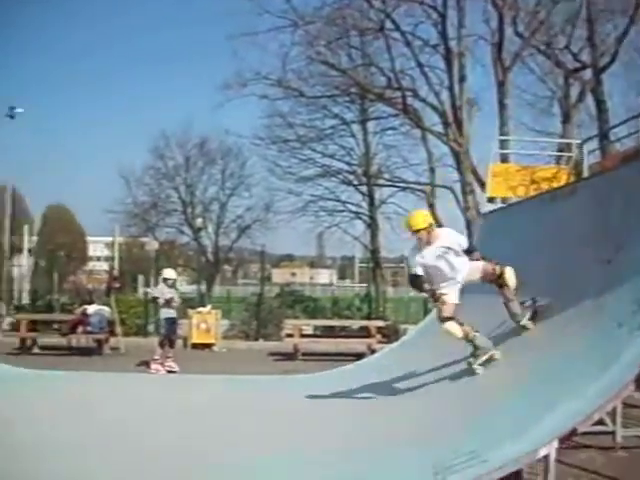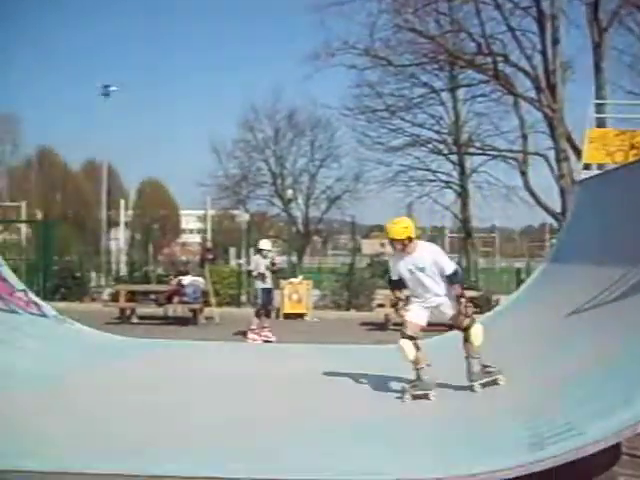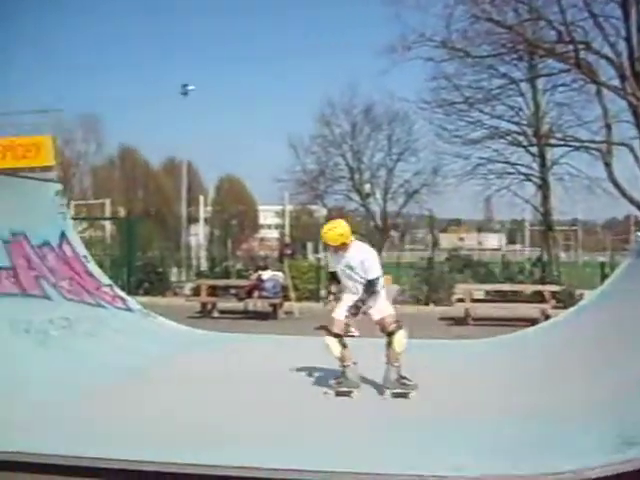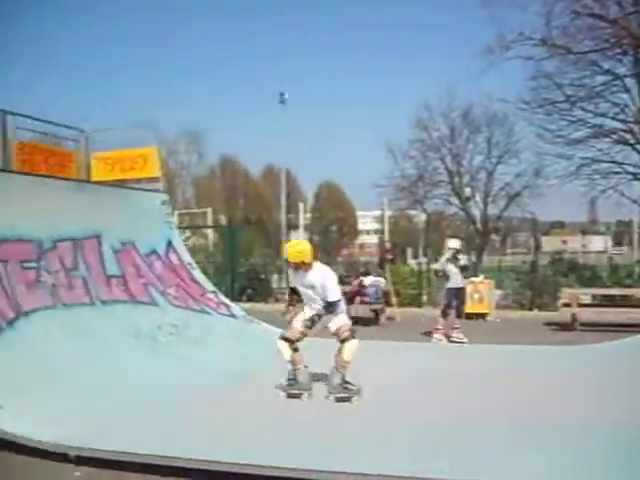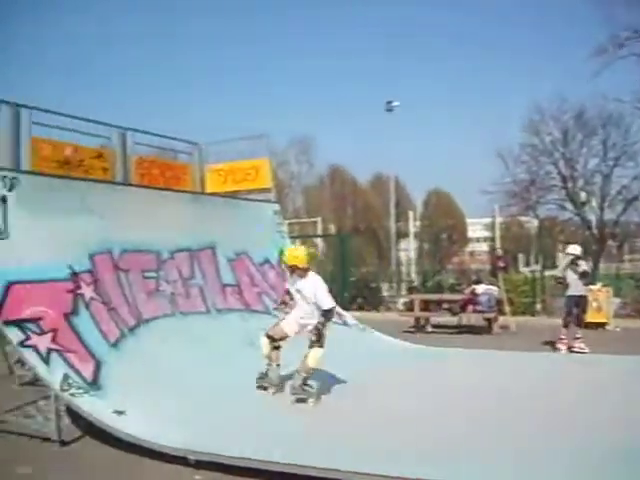
dt=0.2s
person 1, frame 1
left shoulder: (448, 233)
right shoulder: (416, 254)
left elbow: (467, 247)
right elbow: (415, 280)
left wrist: (479, 263)
right wrist: (430, 292)
left hip: (465, 268)
right hip: (446, 284)
left knee: (504, 273)
right knee: (447, 321)
left ankle: (517, 313)
right ankle: (479, 343)
person 1, frame 2
left shoulder: (431, 251)
right shoulder: (395, 259)
left elbow: (454, 275)
right elbow: (396, 281)
left wrist: (460, 299)
right wrist: (399, 300)
left hip: (442, 296)
right hip: (419, 302)
left knee: (471, 326)
right knee: (406, 339)
left ankle: (476, 368)
right ankle: (424, 378)
person 1, frame 3
left shoulder: (365, 253)
right shoulder: (333, 254)
left elbow: (373, 283)
left wrist: (360, 303)
right wrist: (332, 292)
left hip: (373, 295)
right hip: (350, 296)
left knee: (395, 331)
right knee: (333, 336)
left ankle: (393, 376)
right ankle: (350, 376)
person 1, frame 4
left shoulder: (326, 275)
right shoulder: (294, 271)
left elbow: (333, 304)
left wrist: (316, 318)
right wrist: (294, 307)
left hip: (334, 311)
right hip: (310, 309)
left knee: (349, 340)
right knee: (285, 341)
left ankle: (337, 381)
right ankle: (302, 379)
person 1, frame 5
left shoulder: (317, 284)
right shoulder: (292, 275)
left elbow: (330, 310)
left wrist: (318, 328)
right wrist: (285, 300)
left hip: (316, 320)
right hip: (296, 315)
left knee: (316, 348)
right knee: (268, 338)
left ankle: (298, 383)
right ankle: (272, 375)
